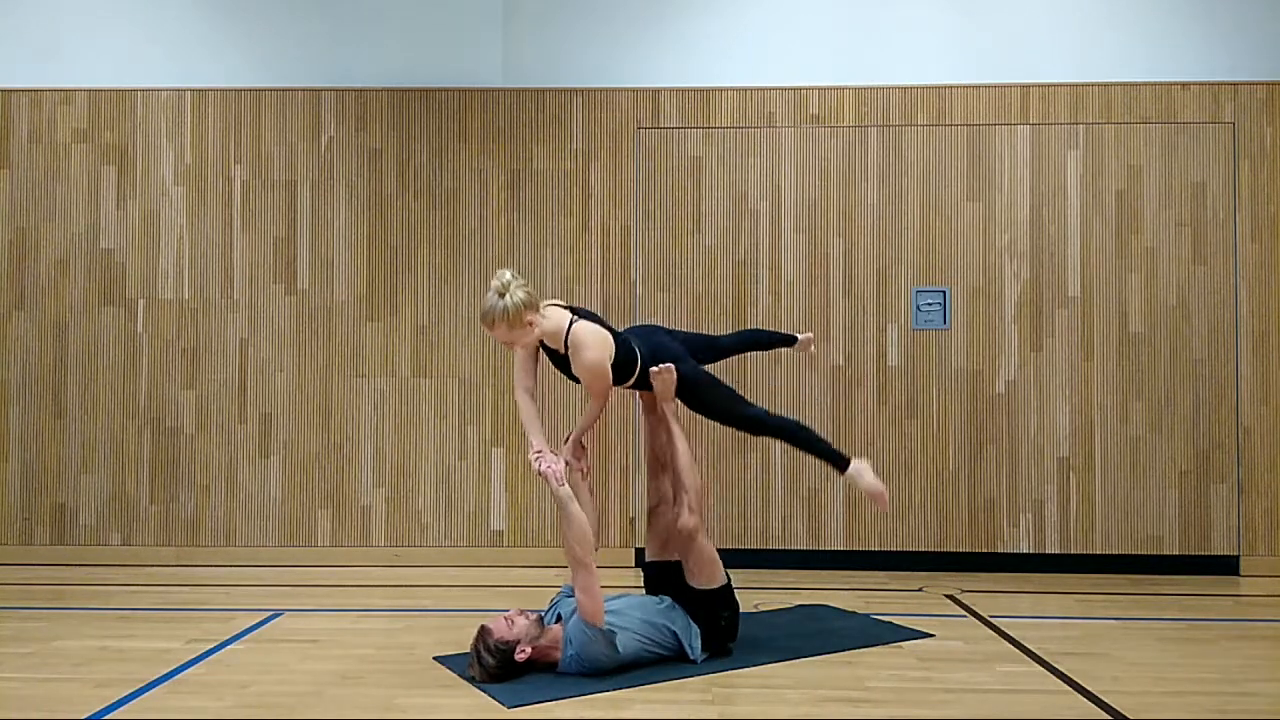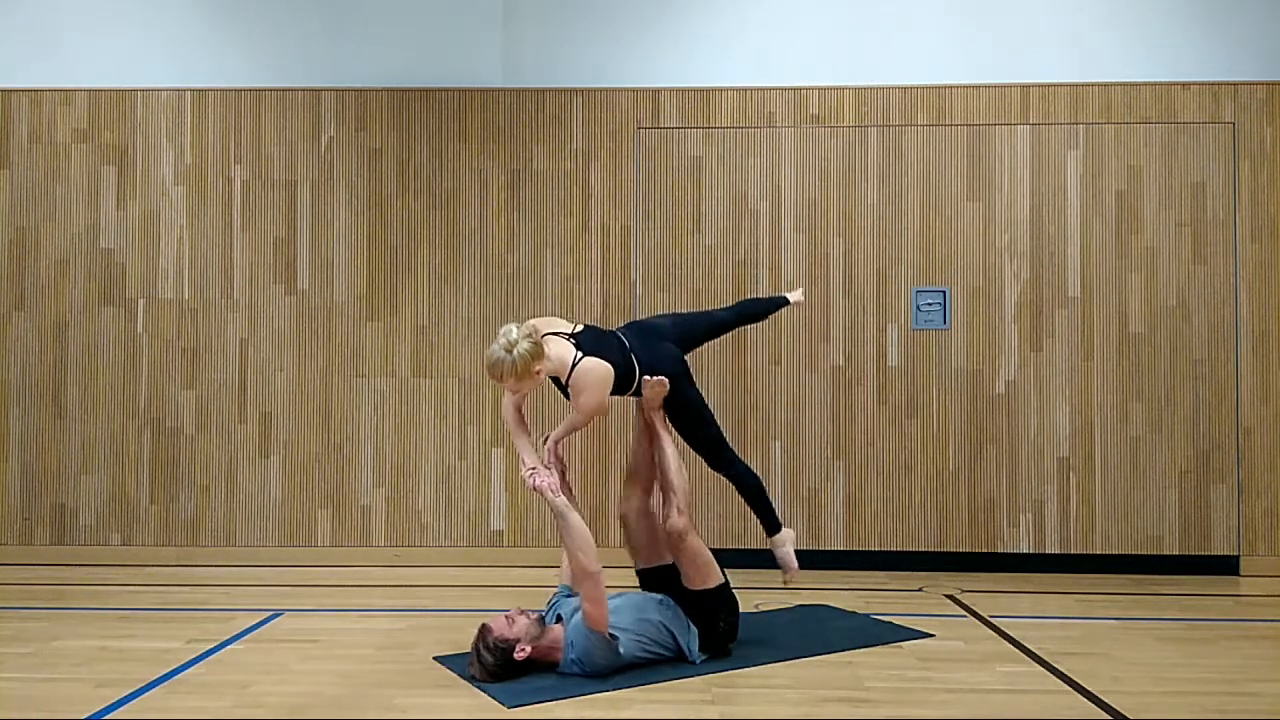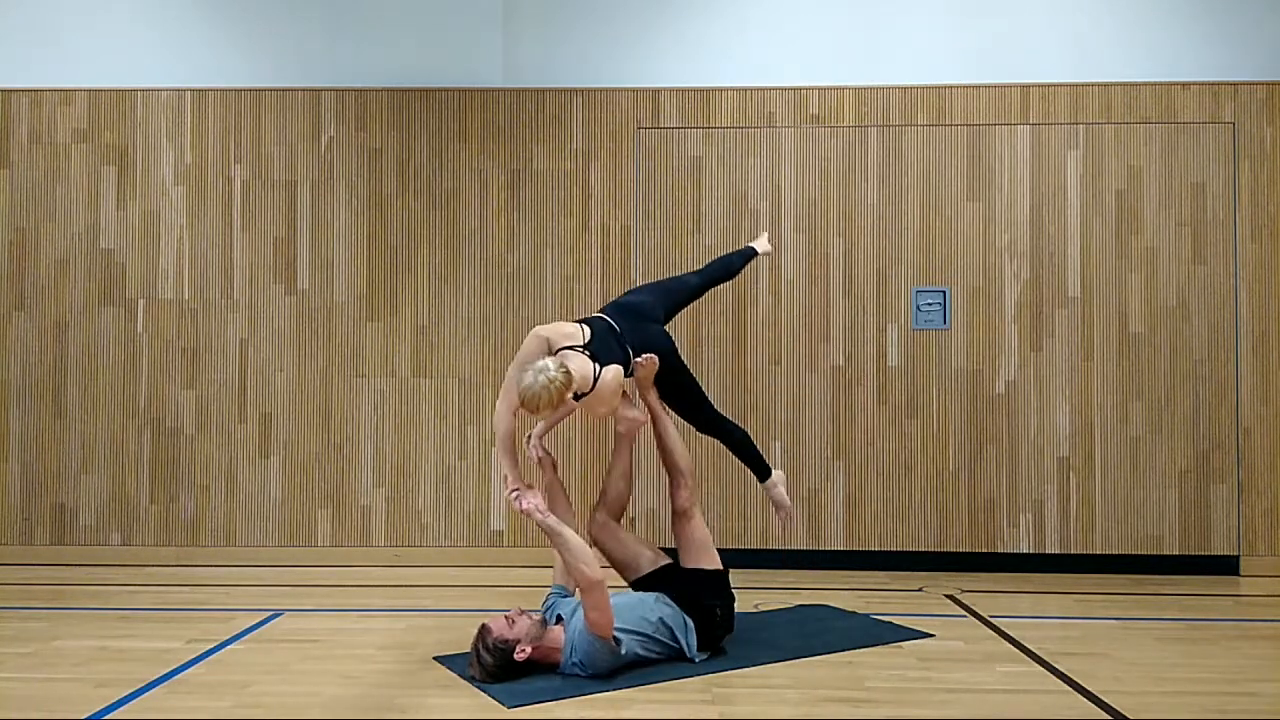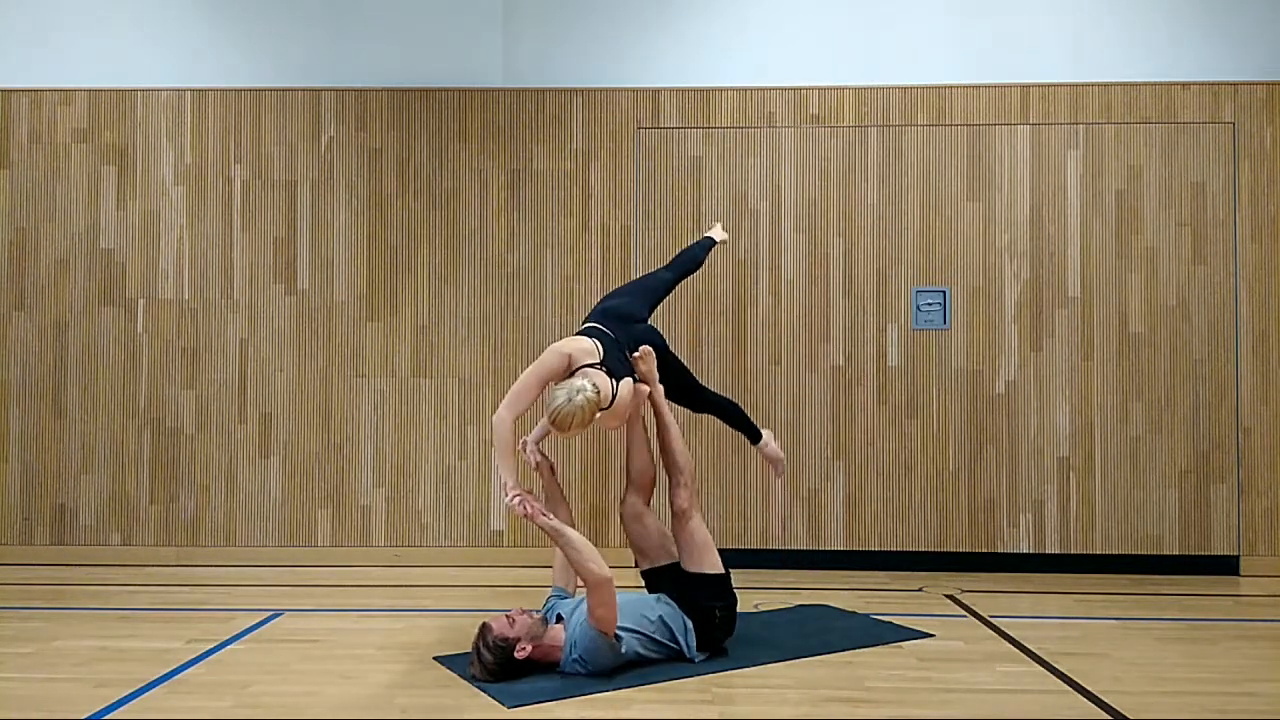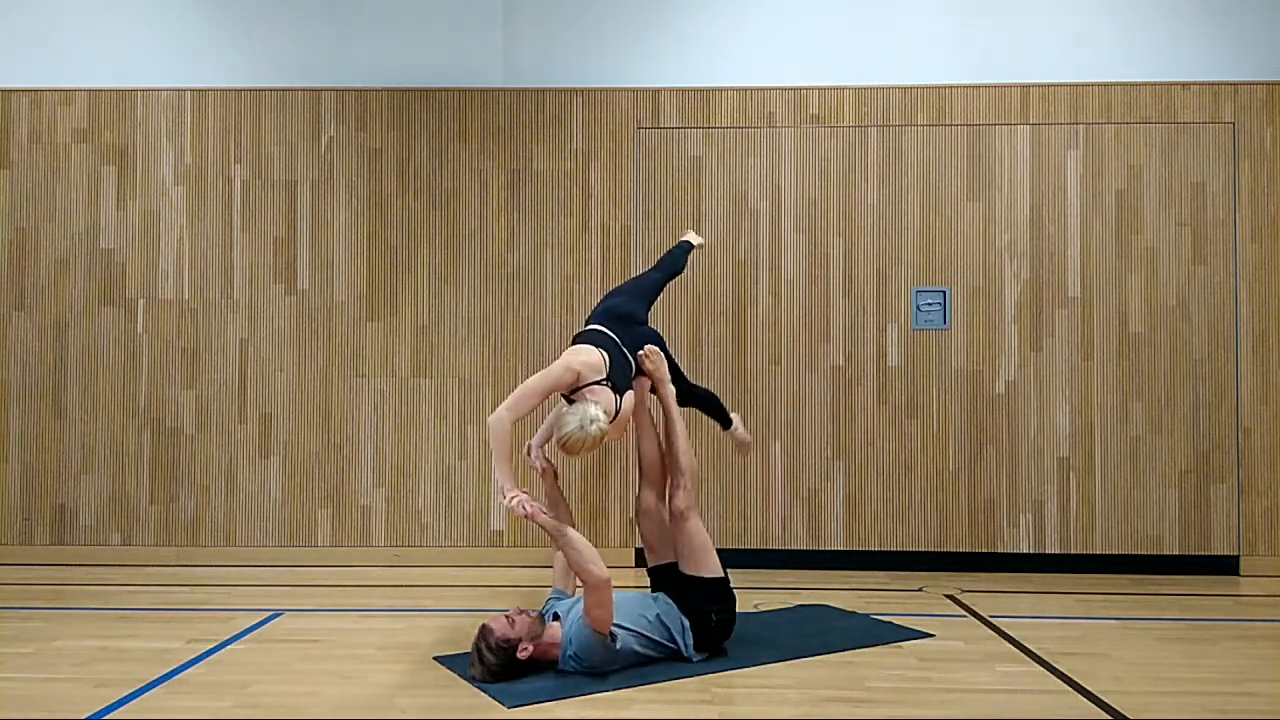
dt=0.5s
person 1, frame 1
left shoulder: (557, 615)
right shoulder: (582, 651)
left elbow: (585, 549)
right elbow: (582, 564)
left wrist: (576, 478)
right wrist: (562, 492)
left hip: (670, 607)
right hip: (706, 625)
right knee: (686, 522)
right ankle: (665, 408)
person 1, frame 2
left shoulder: (556, 615)
right shoulder: (583, 653)
left elbow: (574, 558)
right elbow: (589, 572)
left wrist: (560, 483)
right wrist: (559, 504)
left hip: (671, 603)
right hip: (705, 626)
right knee: (676, 524)
right ankle: (654, 415)
person 1, frame 3
left shoulder: (554, 616)
right shoulder: (586, 654)
left elbow: (567, 541)
right elbow: (592, 580)
left wrist: (549, 474)
right wrist: (544, 519)
left hip: (669, 604)
right hip: (702, 618)
left knee: (601, 523)
right knee: (683, 502)
left ankle: (627, 431)
right ankle: (648, 396)
person 1, frame 4
left shoulder: (555, 616)
right shoulder: (585, 653)
left elbow: (566, 545)
right elbow: (600, 578)
left wrist: (548, 479)
right wrist: (545, 522)
left hip: (671, 603)
right hip: (703, 619)
right knee: (683, 503)
right ankle: (654, 394)
person 1, frame 5
left shoulder: (553, 616)
right shoulder: (581, 650)
left elbow: (566, 547)
right elbow: (598, 578)
left wrist: (550, 482)
right wrist: (544, 521)
left hip: (671, 604)
right hip: (702, 620)
right knee: (681, 504)
right ankle: (665, 393)
person 2, frame 1
left shoulder: (587, 351)
right shoulder: (534, 317)
left elbow: (598, 405)
right elbow: (524, 392)
left wrist: (574, 442)
right wrist: (540, 446)
left hip: (666, 368)
right hip: (643, 341)
left knee: (754, 419)
right knee: (725, 344)
left ankle: (850, 468)
right ankle: (796, 340)
person 2, frame 2
left shoulder: (588, 387)
right shoulder: (531, 335)
left elbow: (584, 416)
right elbow: (510, 407)
left wrist: (553, 440)
right wrist: (530, 458)
left hip: (661, 371)
right hip: (637, 337)
left knee: (721, 457)
right knee: (722, 317)
left ankle: (778, 534)
right ankle: (786, 300)
person 2, frame 3
left shoulder: (604, 393)
right shoulder: (541, 339)
right elbow: (503, 409)
left wrist: (542, 428)
right wrist: (512, 478)
left hip: (652, 351)
right hip: (627, 312)
left knee: (708, 420)
right knee: (700, 279)
left ankle: (768, 477)
right ankle: (754, 249)
person 2, frame 4
left shoulder: (617, 407)
right shoulder: (563, 354)
right elbow: (503, 416)
right wrist: (510, 486)
left hip: (643, 346)
right hip: (613, 315)
left knee: (701, 400)
right knee: (668, 274)
left ankle: (760, 439)
right ankle: (713, 238)
person 2, frame 5
left shoulder: (620, 416)
right shoulder: (578, 366)
right elbow: (499, 419)
right wrist: (508, 488)
left hip: (644, 347)
right hip: (615, 318)
left knee: (685, 394)
right knee: (658, 275)
left ankle: (729, 422)
right ankle: (687, 242)
